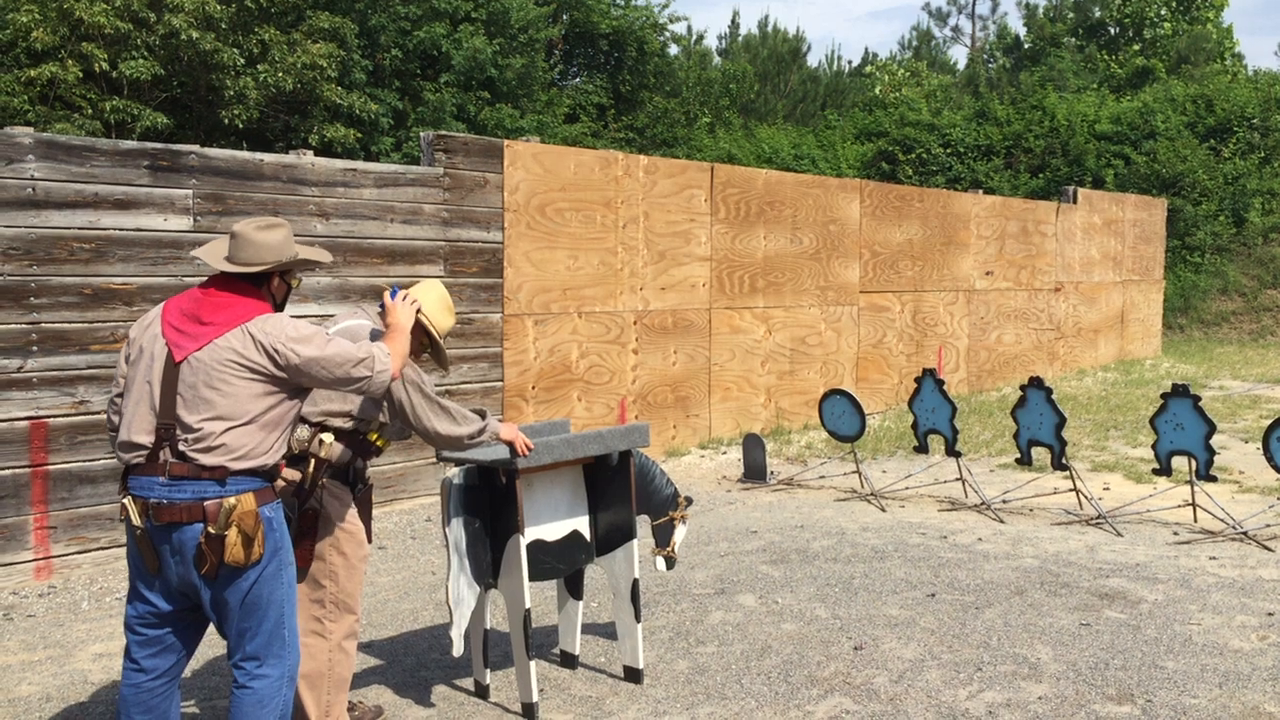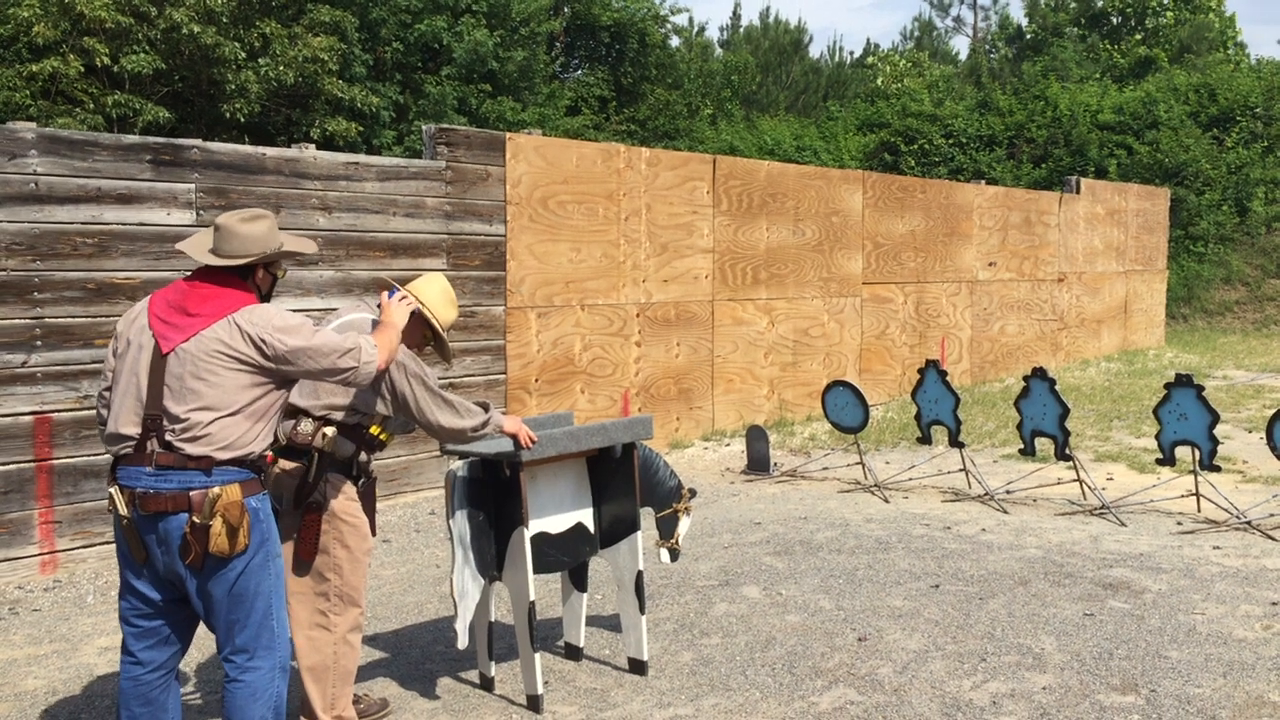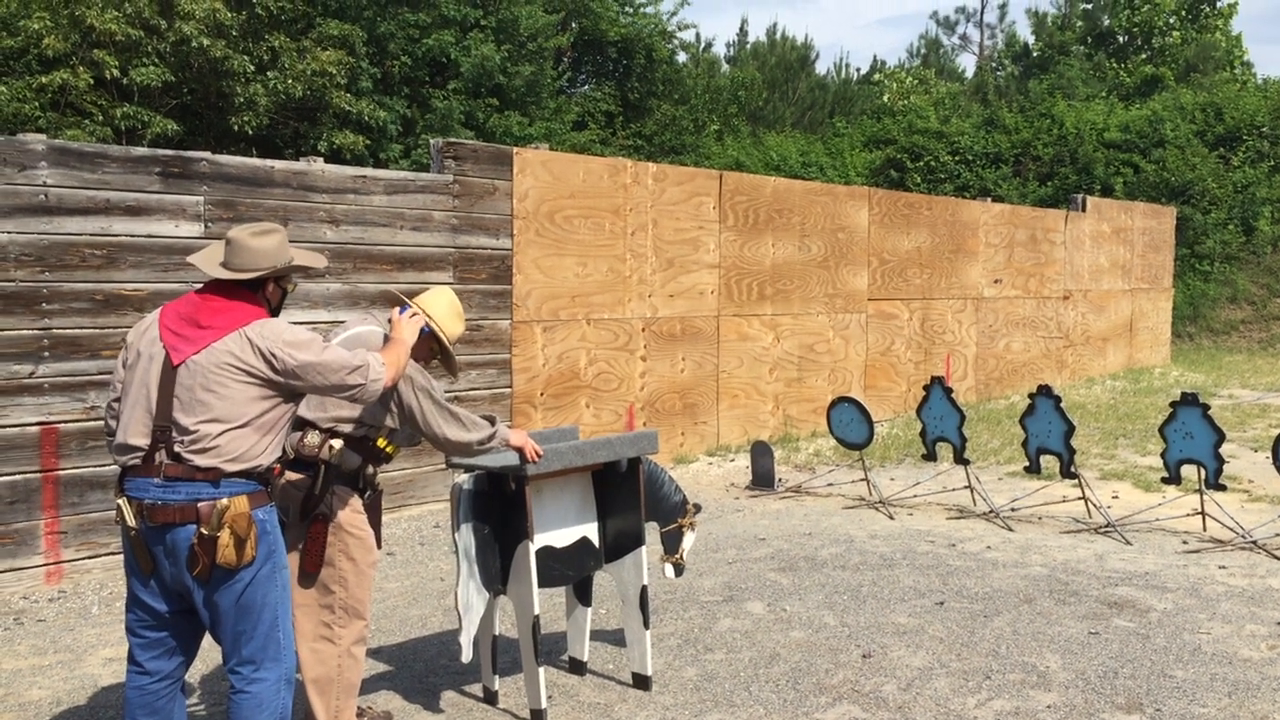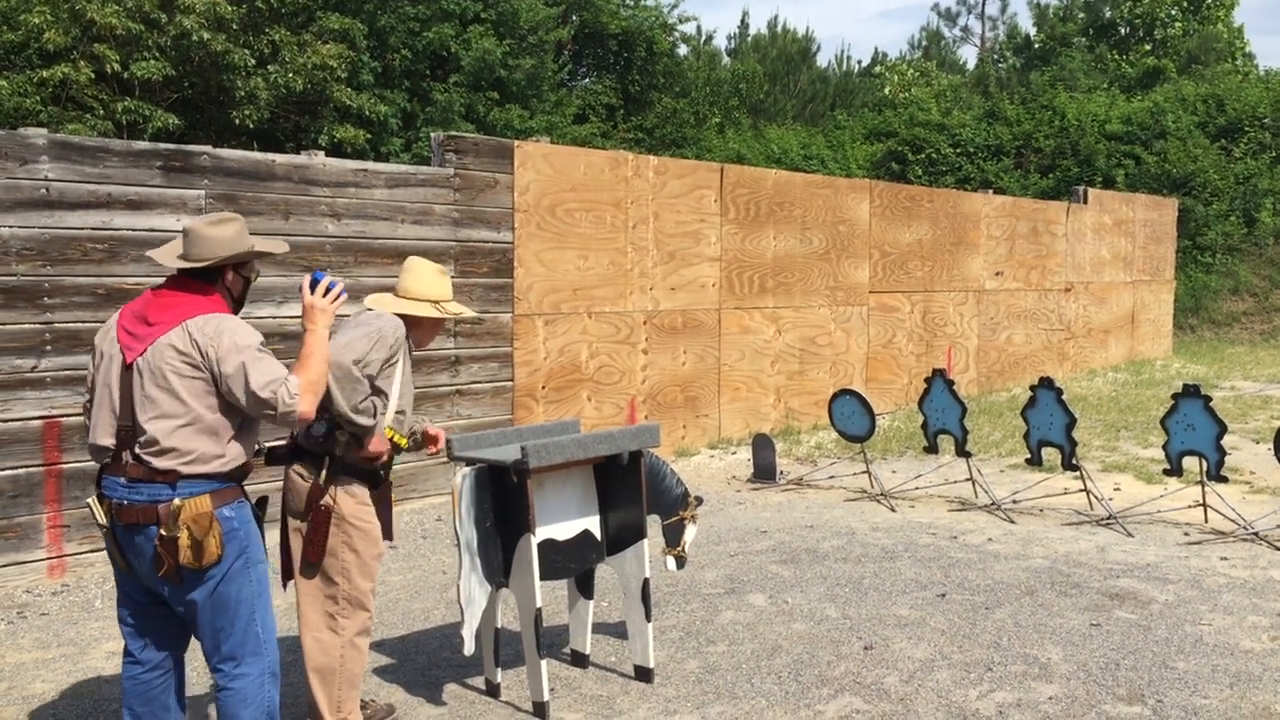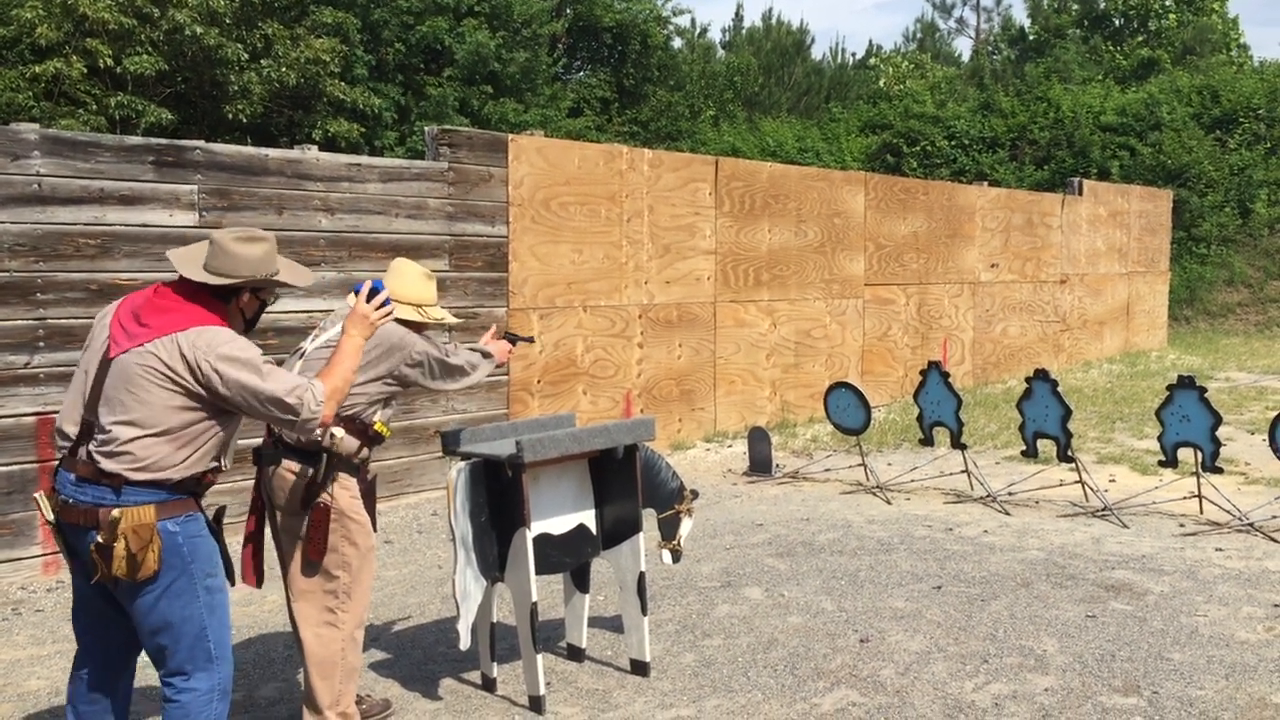
dt=1s
person 1, frame 1
left shoulder: (152, 322)
right shoulder: (275, 336)
left elbow: (116, 418)
right elbow: (381, 369)
right wrist: (399, 325)
left hip: (149, 511)
right hip: (229, 514)
left knee: (150, 660)
right knee: (265, 662)
person 1, frame 2
left shoulder: (140, 314)
right shoulder: (261, 326)
left elbow: (106, 408)
right elbow: (367, 361)
right wrist: (392, 322)
left hip: (137, 501)
right hip: (216, 504)
left knee: (147, 652)
right knee: (256, 655)
person 1, frame 3
left shoulder: (150, 327)
right shoulder: (269, 340)
left elbow: (114, 419)
right elbow: (372, 377)
right wrist: (401, 339)
left hip: (144, 512)
right hip: (222, 517)
left knee: (153, 662)
right knee: (262, 666)
person 1, frame 4
left shoulder: (120, 324)
right shoulder: (218, 331)
left elbow: (95, 412)
right elbow: (298, 404)
right wrist: (316, 327)
left hip: (124, 508)
right hip: (196, 514)
left knee: (149, 655)
right knee: (245, 662)
person 1, frame 5
left shoulder: (125, 309)
right shoulder: (209, 345)
left elbow: (82, 409)
right elbow: (314, 407)
right wrist: (354, 334)
left hip: (79, 502)
right hip: (146, 520)
left knee: (101, 658)
right knee: (199, 670)
person 2, frame 1
left shoulder: (354, 327)
left elbow: (408, 413)
right elbow: (434, 418)
right wrist: (496, 429)
left hip: (304, 475)
right hip: (318, 480)
left knee: (317, 602)
right knee: (331, 608)
person 2, frame 2
left shoulder: (355, 319)
right elbow: (439, 413)
right wrist: (498, 422)
left hip: (302, 468)
right hip: (322, 475)
left knee: (319, 597)
right knee: (337, 602)
person 2, frame 3
left shoulder: (363, 332)
left elbow: (418, 418)
right elbow: (443, 424)
right wrist: (505, 435)
left hip: (312, 480)
right hip: (329, 488)
left knee: (325, 610)
right knee: (341, 614)
person 2, frame 4
left shoulder: (389, 331)
right shoulder: (386, 328)
right elbow: (336, 366)
left wrist: (414, 430)
right wrist: (368, 433)
left hip: (332, 477)
right hip: (334, 482)
left knee: (335, 603)
right knee: (344, 606)
person 2, frame 5
left shoulder: (348, 317)
right shoulder: (393, 339)
left elbow: (431, 355)
right elbow: (447, 367)
left wrist: (476, 347)
right wrist: (488, 355)
left hip: (287, 465)
right hip: (320, 474)
left knee: (314, 595)
right knee: (338, 599)
